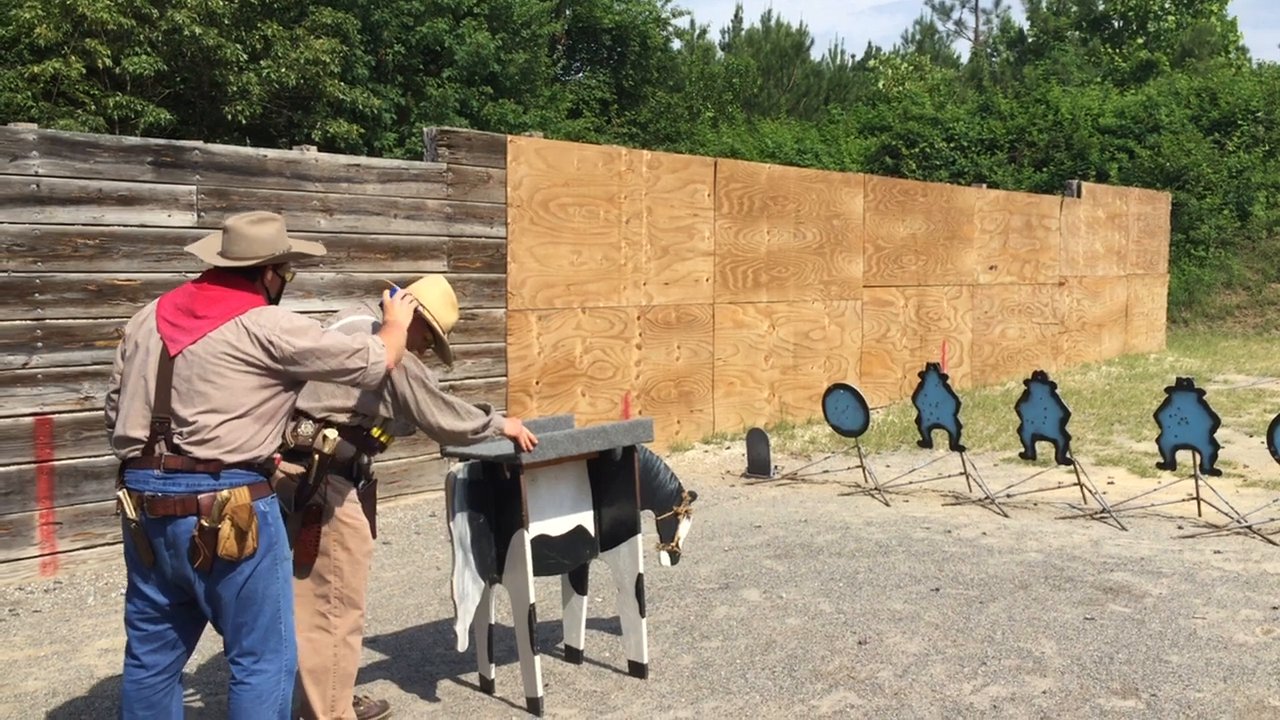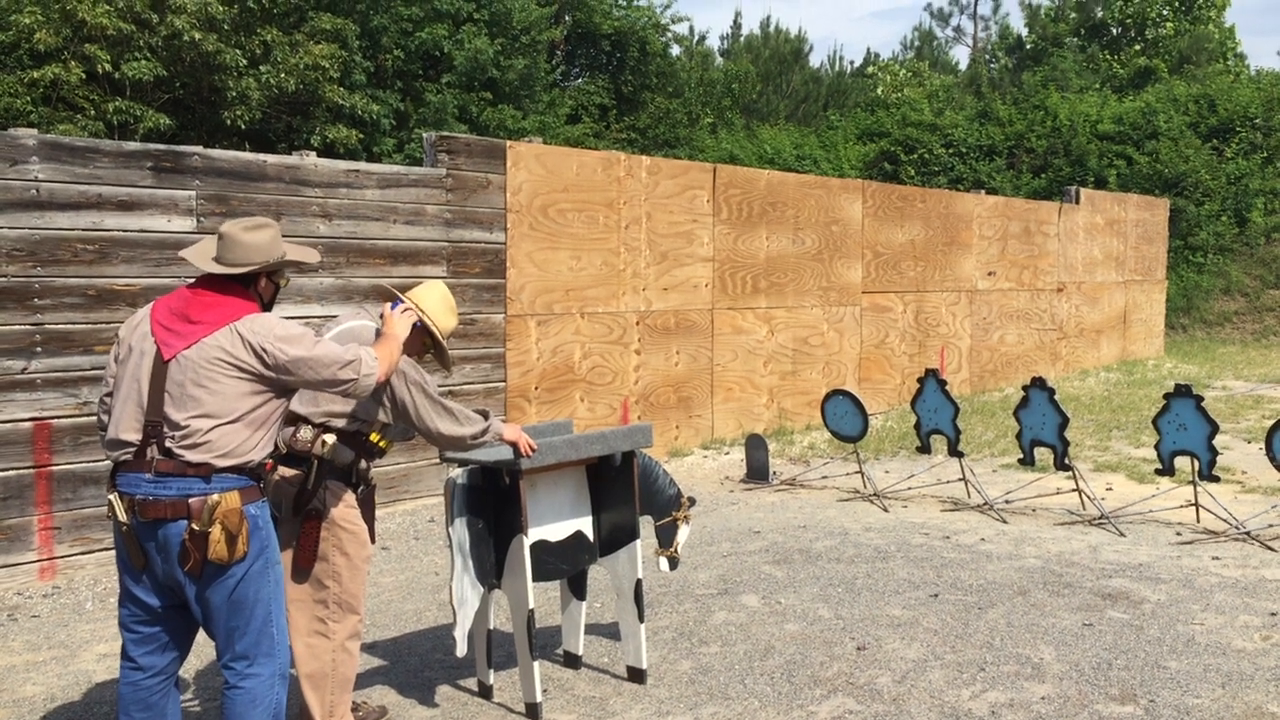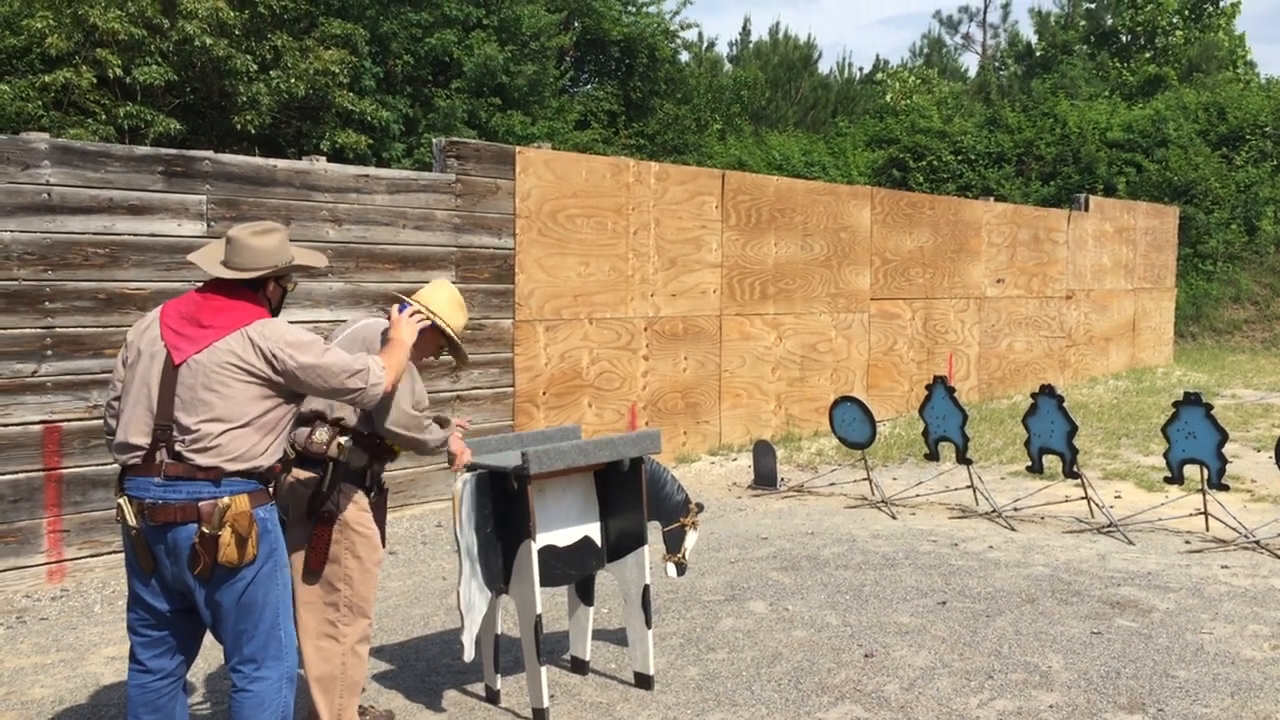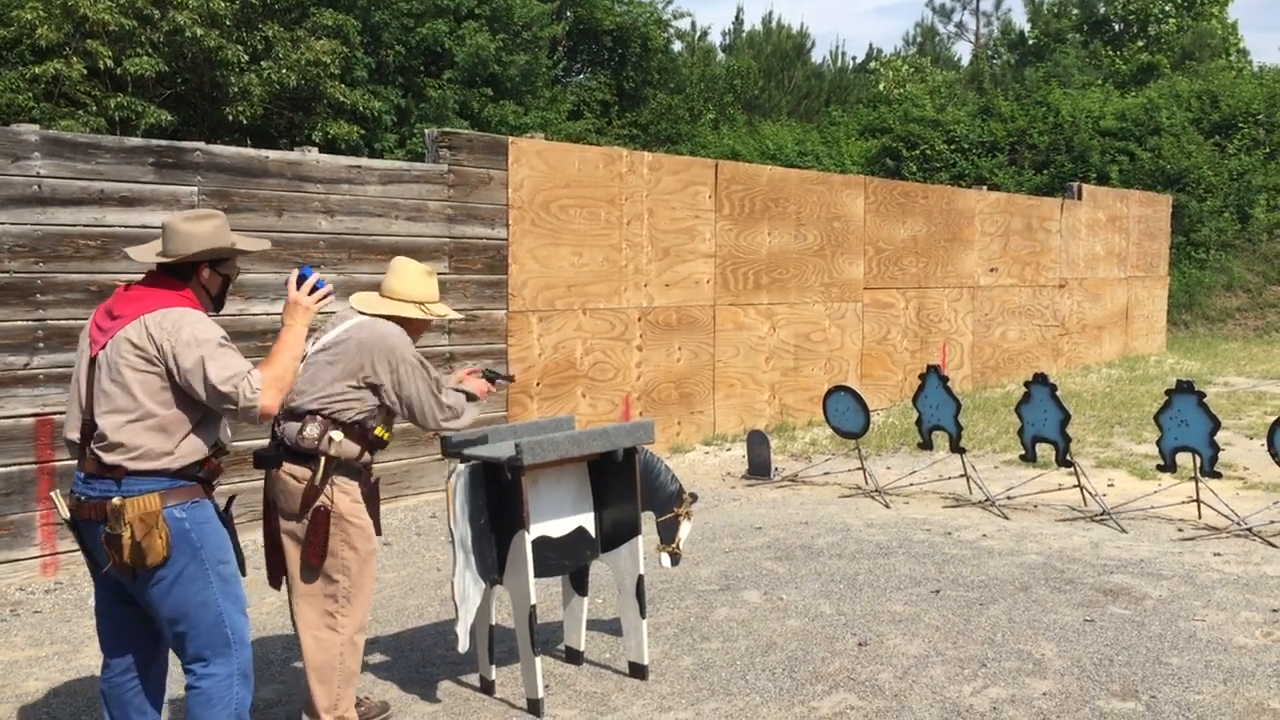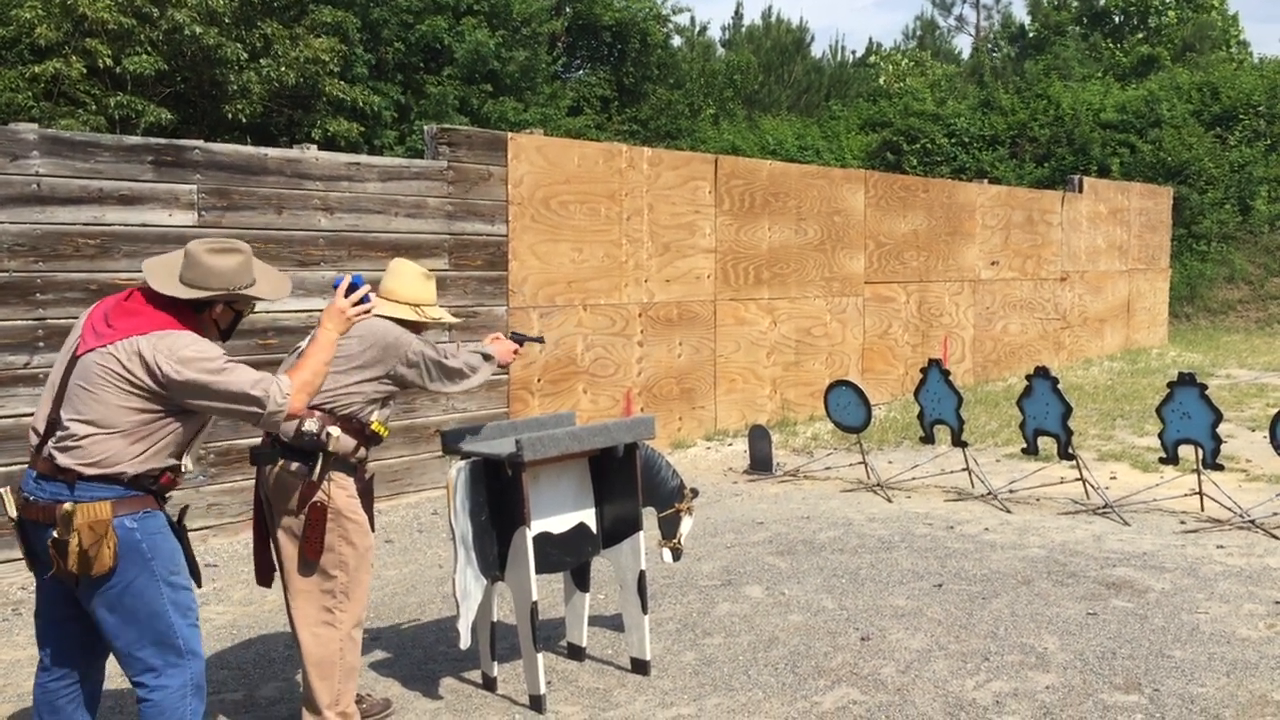
dt=1s
person 1, frame 1
left shoulder: (148, 317)
right shoulder: (269, 329)
left elbow: (114, 411)
right elbow: (376, 361)
right wrist: (396, 322)
left hip: (145, 504)
right hip: (225, 507)
left knee: (151, 655)
right knee: (262, 657)
person 1, frame 2
left shoulder: (142, 321)
right shoulder: (261, 335)
left elbow: (106, 414)
right elbow: (367, 373)
right wrist: (394, 334)
left hip: (136, 505)
right hip: (215, 510)
left knee: (147, 658)
right knee: (256, 662)
person 1, frame 3
left shoulder: (150, 325)
right shoulder: (269, 340)
left elbow: (113, 418)
right elbow: (373, 381)
right wrist: (401, 338)
left hip: (144, 509)
right hip: (223, 514)
left knee: (155, 661)
right knee: (264, 664)
person 1, frame 4
left shoulder: (114, 315)
right shoulder: (179, 324)
left elbow: (101, 413)
right elbow: (262, 399)
right wrist: (295, 324)
left hip: (103, 505)
right hip: (161, 512)
left knee: (129, 657)
right knee: (220, 660)
person 1, frame 5
left shoulder: (113, 311)
right shoulder: (172, 350)
right elbow: (286, 401)
right wrist: (330, 330)
left hip: (50, 504)
right hip: (108, 518)
left knee: (66, 661)
right knee: (172, 667)
person 2, frame 1
left shoulder: (356, 323)
left elbow: (418, 407)
right elbow: (438, 414)
right wrist: (500, 424)
left hip: (309, 469)
right hip: (323, 475)
left knee: (319, 598)
right knee: (337, 603)
person 2, frame 2
left shoulder: (356, 327)
right elbow: (439, 420)
right wrist: (498, 430)
left hip: (302, 475)
right hip: (322, 483)
left knee: (318, 605)
right knee: (335, 609)
person 2, frame 3
left shoulder: (368, 330)
right shoulder: (386, 338)
right elbow: (401, 418)
left wrist: (437, 427)
right wrist: (445, 437)
left hip: (320, 478)
right hip: (334, 485)
left knee: (329, 607)
right knee: (344, 612)
person 2, frame 4
left shoulder: (353, 324)
right shoulder: (388, 339)
right elbow: (431, 411)
left wrist: (447, 386)
right wrist: (467, 395)
left hip: (298, 470)
right hip: (324, 480)
left knee: (320, 600)
right knee: (340, 602)
person 2, frame 5
left shoulder: (355, 323)
right shoulder: (389, 339)
left elbow: (426, 358)
right elbow: (446, 369)
left wrist: (480, 349)
right wrist: (491, 356)
left hip: (289, 466)
right hip: (320, 475)
left knee: (316, 596)
right knee: (337, 599)
